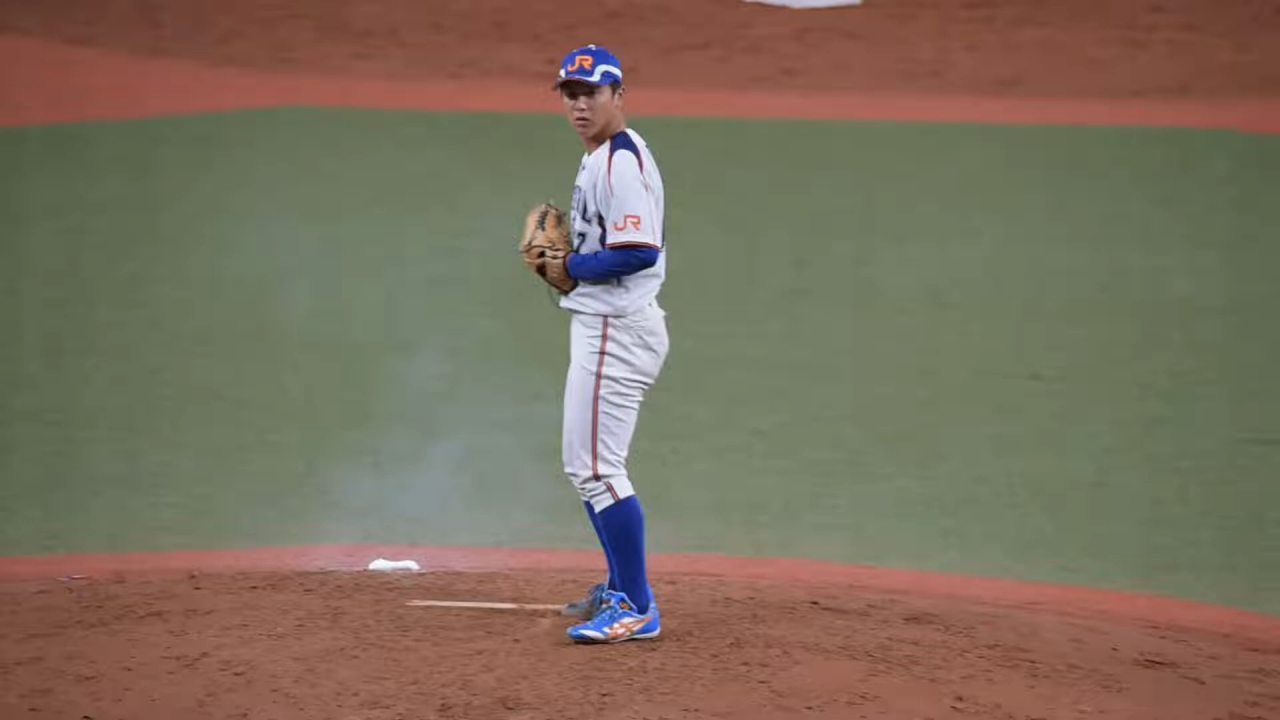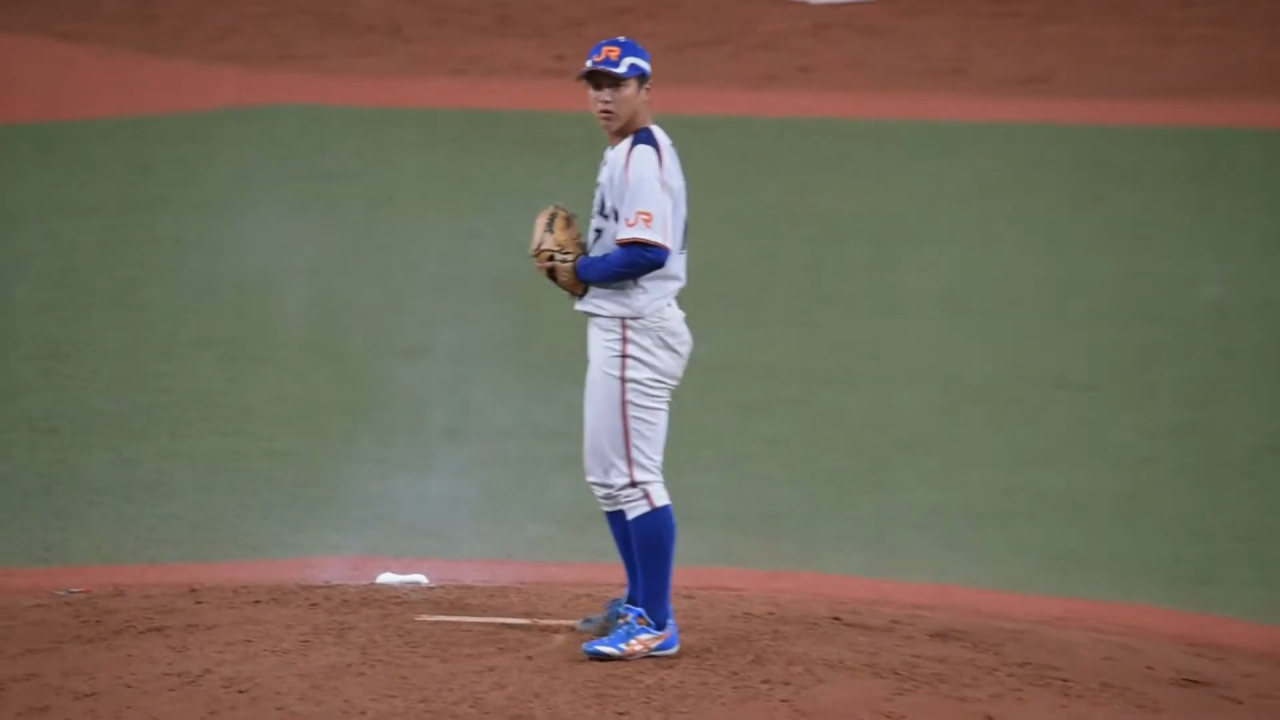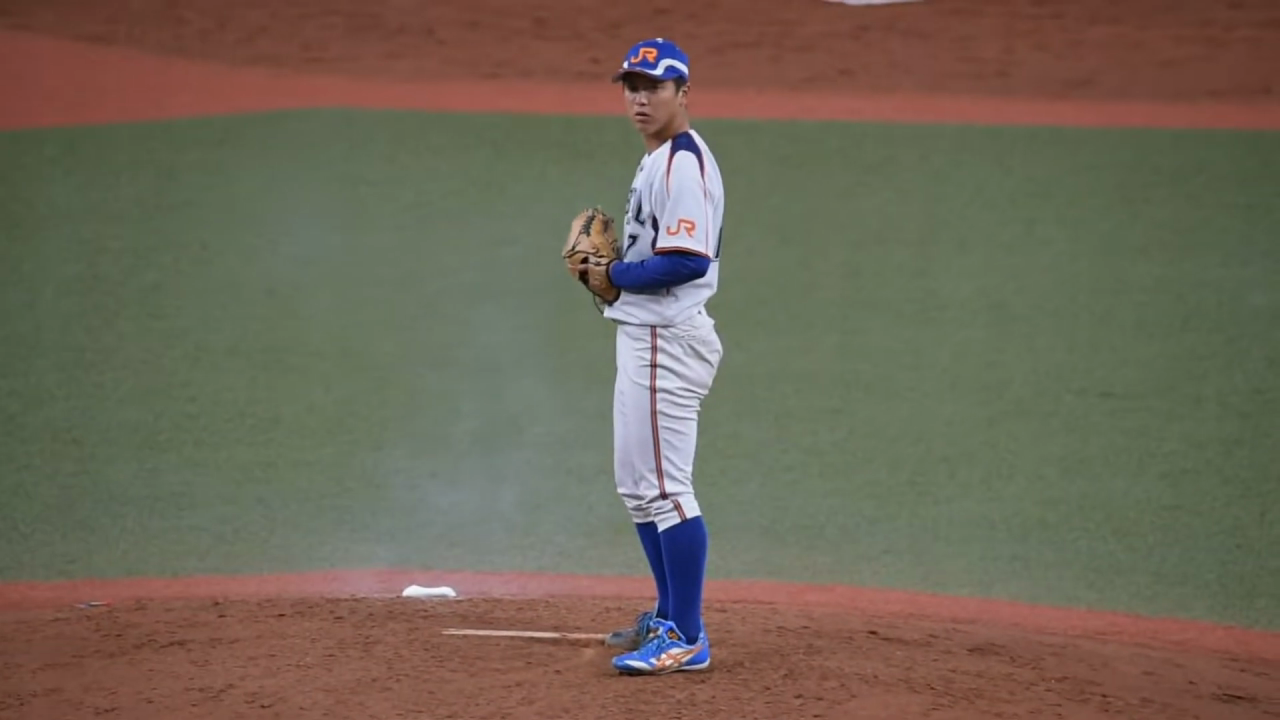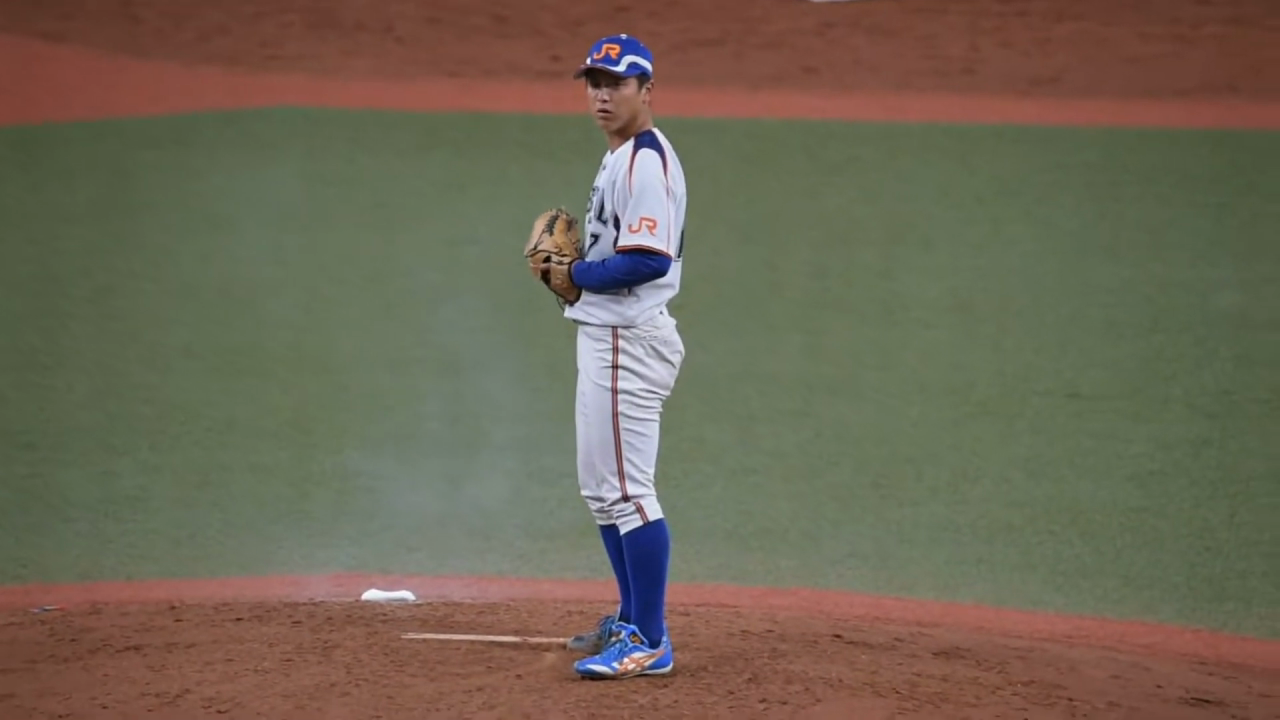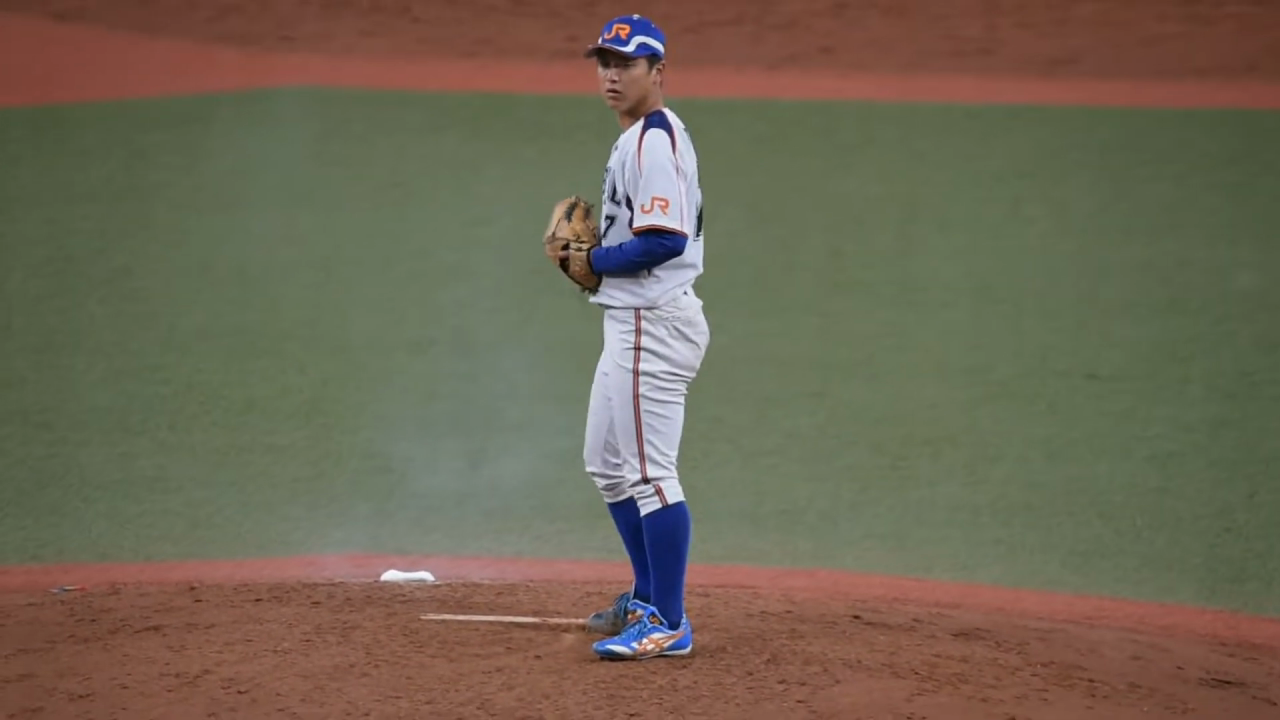
dt=0.5s
person 1, frame 1
left shoulder: (623, 159)
right shoulder: (597, 158)
left elbow: (639, 252)
left wrist: (570, 267)
right wrist: (566, 263)
left hip: (616, 331)
right hip: (603, 328)
left knee: (595, 467)
right knee: (588, 464)
left ankle: (638, 607)
right ankle: (621, 588)
person 1, frame 2
left shoulder: (643, 154)
right shoulder: (623, 153)
left elbow: (647, 253)
left wrist: (580, 269)
right wrist: (584, 268)
left hip: (636, 333)
right hip: (619, 330)
left knee: (633, 477)
right knee: (607, 475)
left ankle: (655, 623)
right ankle: (639, 602)
person 1, frame 3
left shoulder: (683, 160)
right shoulder: (657, 160)
left elbow: (688, 261)
left wrist: (613, 274)
right wrist: (613, 270)
left hip: (666, 342)
right hip: (644, 338)
left knee: (665, 489)
right knee: (639, 487)
left ankle: (687, 637)
right ankle: (669, 616)
person 1, frame 4
left shoulder: (646, 158)
right shoulder: (621, 156)
left elbow: (649, 260)
left wrist: (576, 273)
right wrist: (576, 267)
left hip: (626, 343)
right hip: (608, 338)
left knee: (626, 491)
right knee: (603, 490)
left ankle: (650, 642)
right ankle: (633, 620)
person 1, frame 5
left shoulder: (655, 138)
right shoulder: (642, 137)
left elbow: (664, 241)
left wrist: (593, 261)
right wrist: (597, 248)
left hip: (652, 326)
right hip: (640, 323)
left knee: (647, 472)
right knee: (608, 464)
left ankle: (669, 622)
right ankle: (647, 599)
